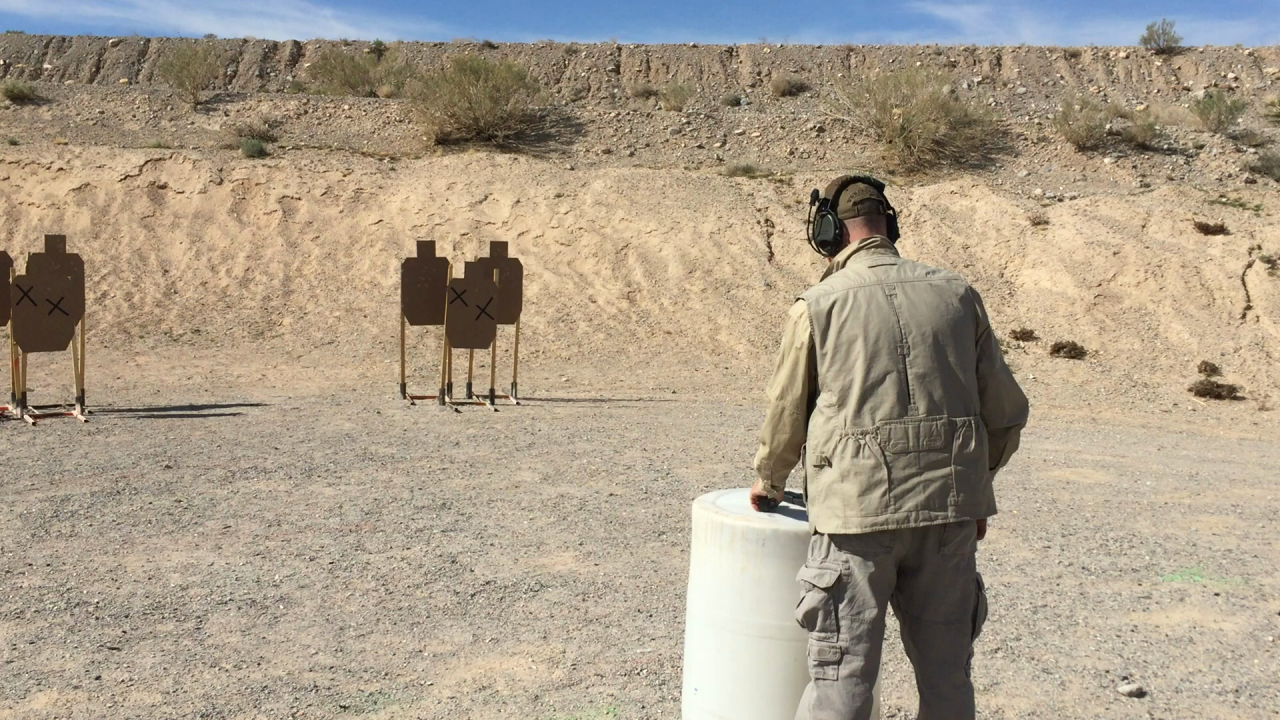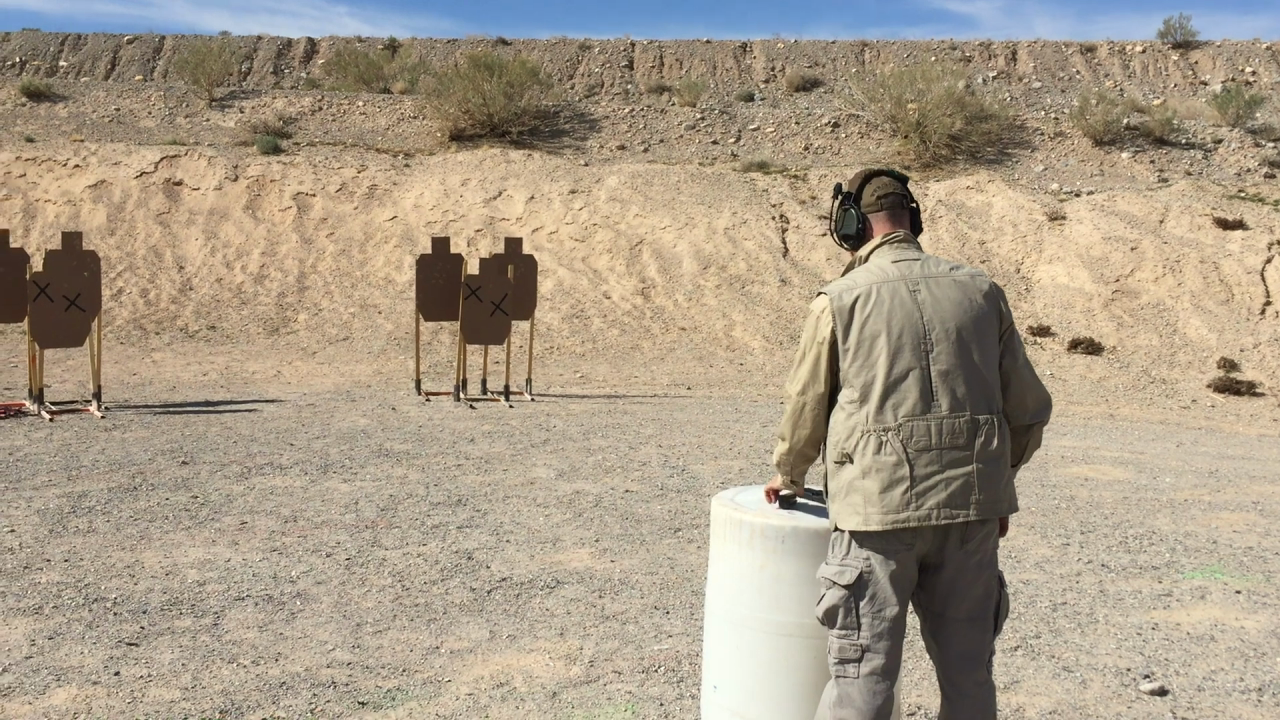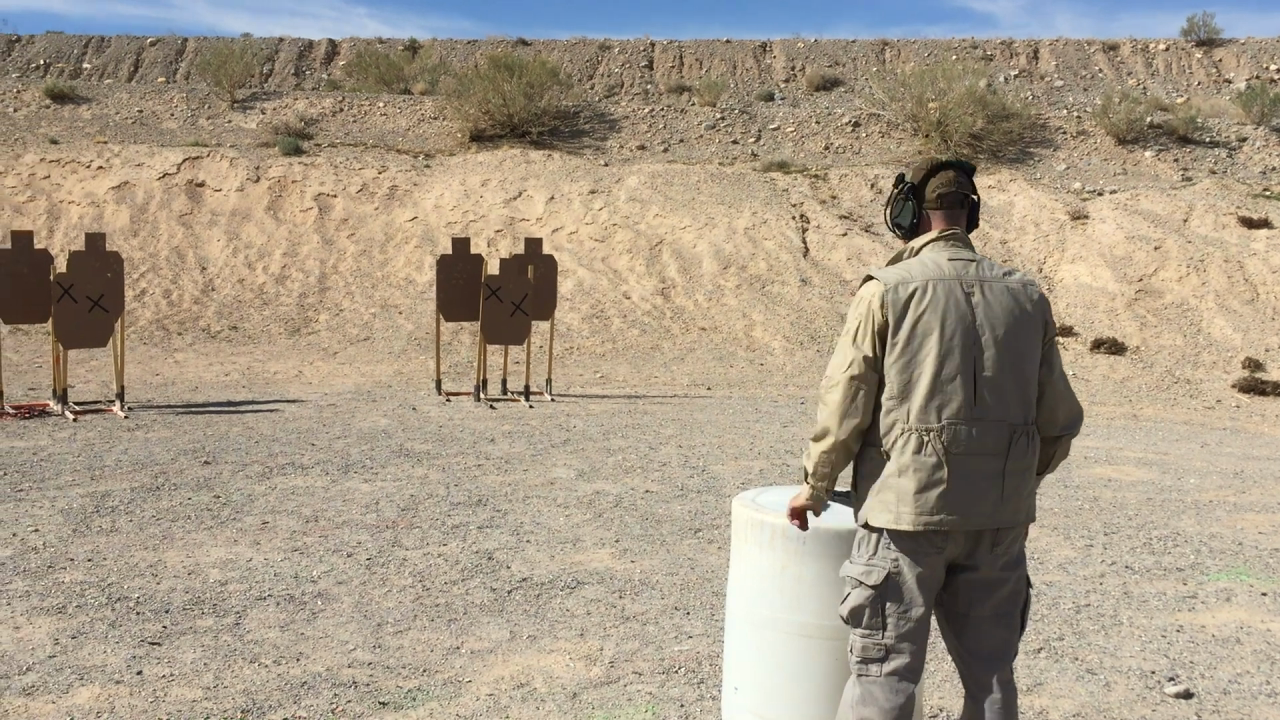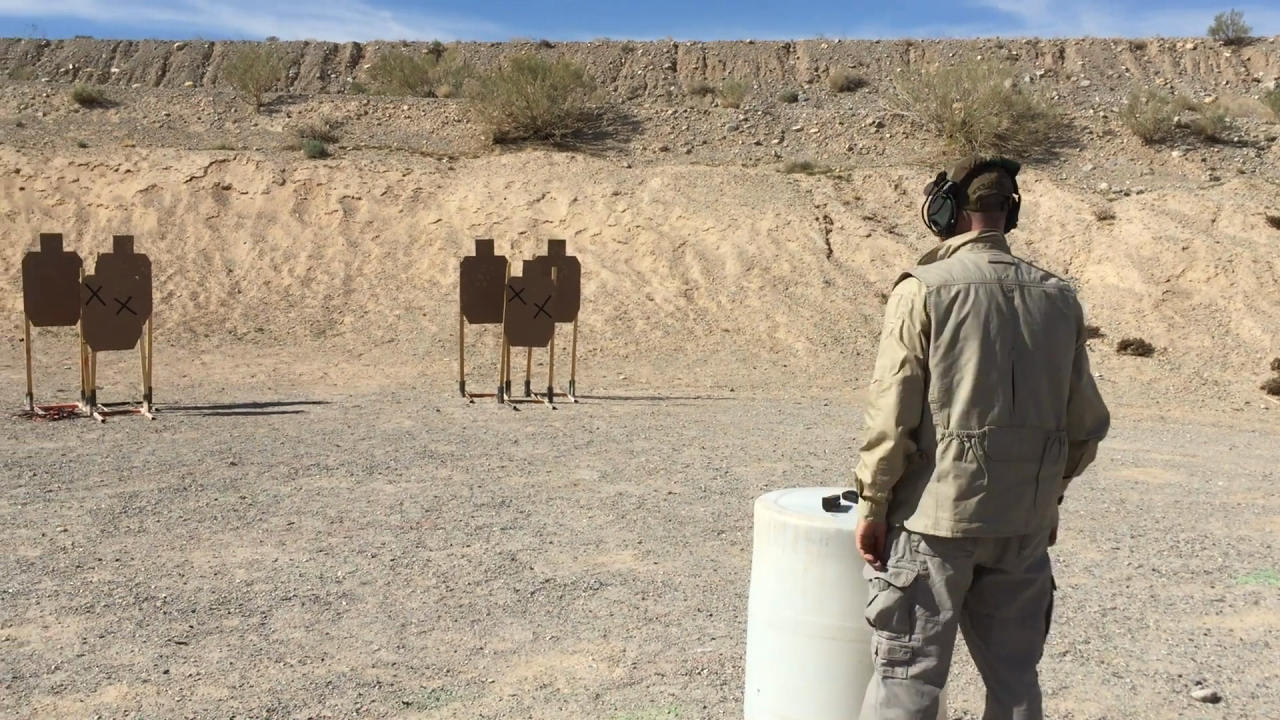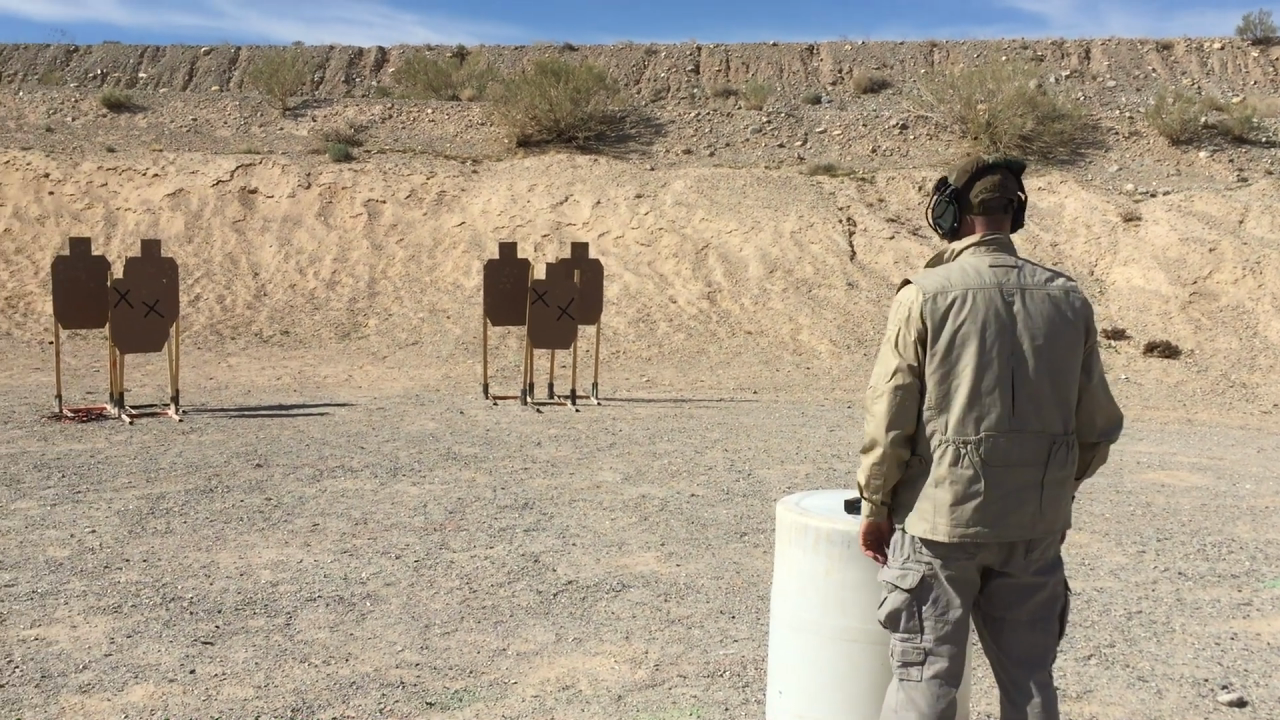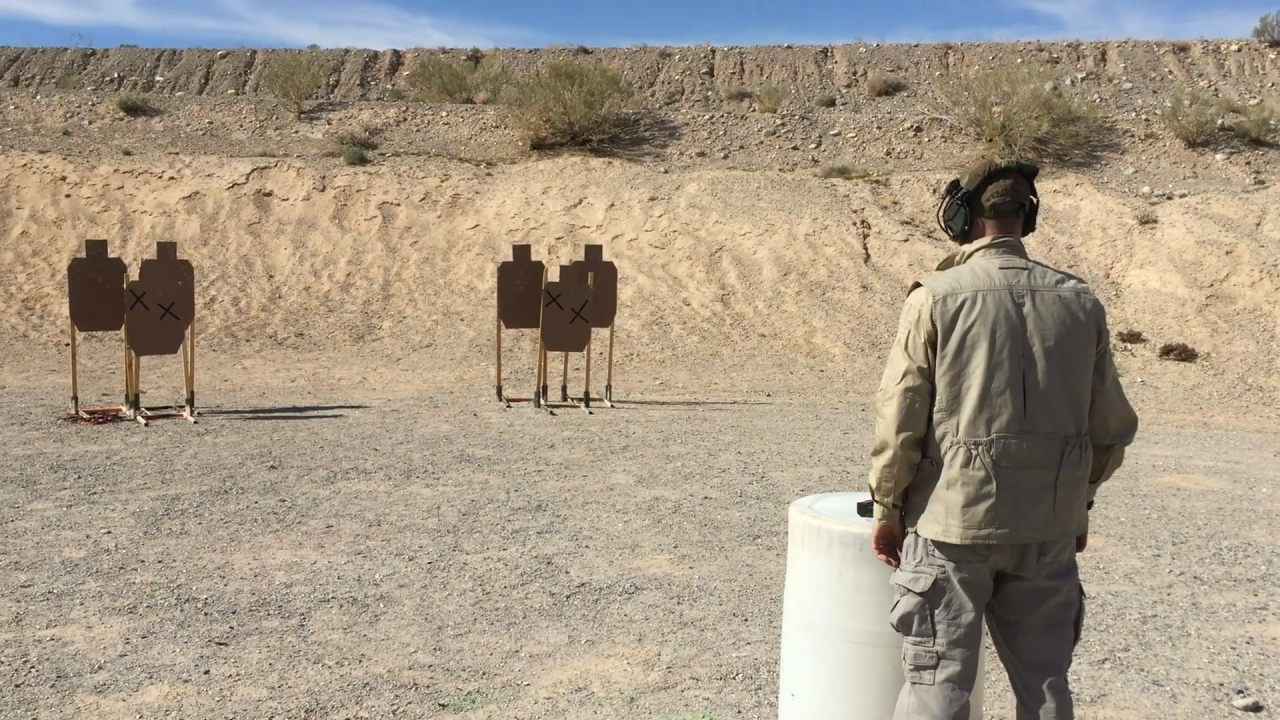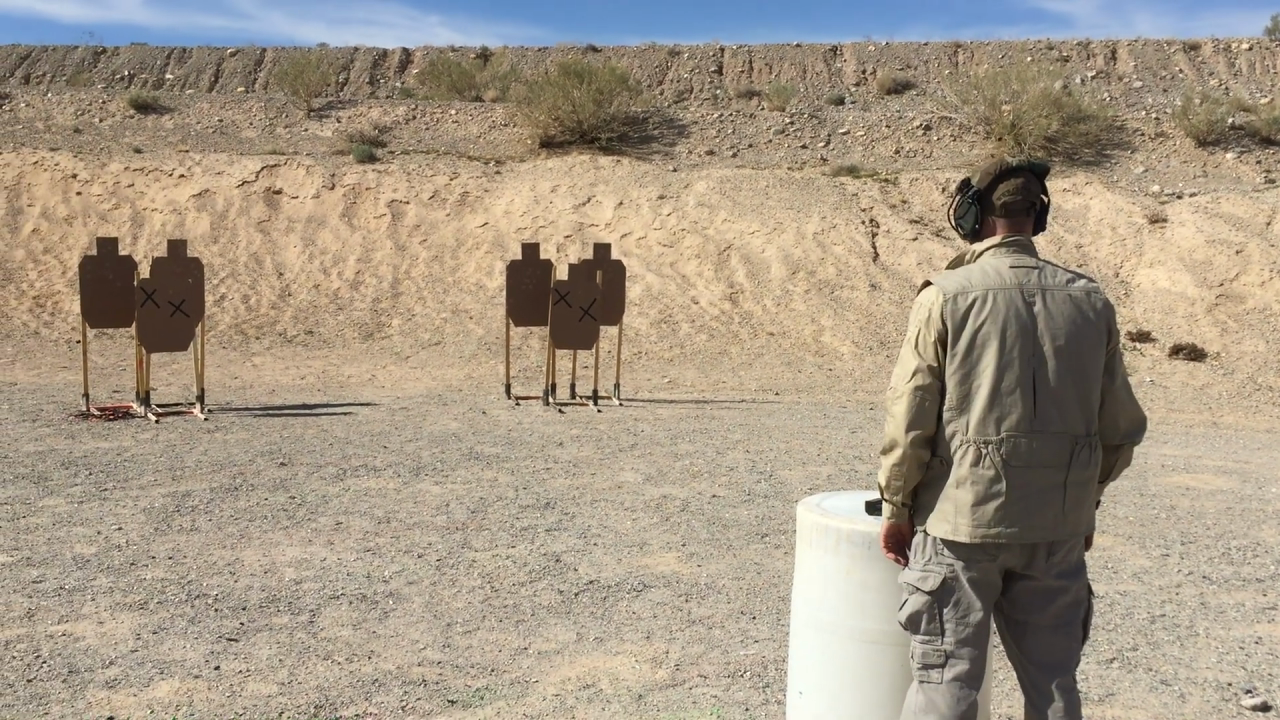
dt=0.4s
person 1, frame 1
left shoulder: (817, 306)
right shoulder: (957, 293)
left elbow: (786, 411)
right elbow: (1005, 409)
left wrist: (768, 482)
right wrist: (974, 487)
left hip: (857, 511)
right hip: (950, 510)
left knee: (841, 672)
right knee: (945, 669)
person 1, frame 2
left shoulder: (839, 301)
right shoulder: (980, 289)
left elbow: (805, 408)
right elbow: (1027, 406)
left wrist: (787, 475)
right wrist: (996, 480)
left hip: (880, 507)
right hip: (970, 507)
left knee: (863, 669)
right knee: (967, 667)
person 1, frame 3
left shoulder: (887, 290)
right shoulder: (1026, 295)
left elbow: (843, 407)
right elbow: (1058, 417)
left wrist: (814, 486)
left hip: (906, 509)
right hip: (997, 515)
left knee: (882, 671)
right knee: (989, 671)
person 1, frame 4
left shoulder: (925, 289)
right shoulder: (1059, 297)
left elbow: (891, 413)
right elbow: (1084, 422)
left wrist: (872, 504)
left hip: (935, 514)
right hip: (1023, 520)
left knee: (906, 674)
right knee: (1013, 674)
person 1, frame 5
left shoulder: (926, 295)
right shoulder: (1067, 300)
left elbow: (888, 418)
right elbow: (1096, 424)
left wrist: (874, 505)
left hip: (942, 517)
right hip: (1033, 523)
person 1, frame 6
left shoulder: (936, 298)
right shoulder: (1080, 303)
left elbow: (899, 419)
right elbow: (1110, 426)
left wrist: (886, 509)
right wrist: (1079, 502)
left hip: (954, 521)
right hip: (1048, 525)
person 1, frame 7
left shoulder: (946, 296)
right shoulder: (1090, 302)
left elbow: (909, 417)
right elbow: (1119, 425)
left wrist: (895, 507)
right wrist: (1084, 501)
left hip: (963, 518)
right hip: (1056, 525)
